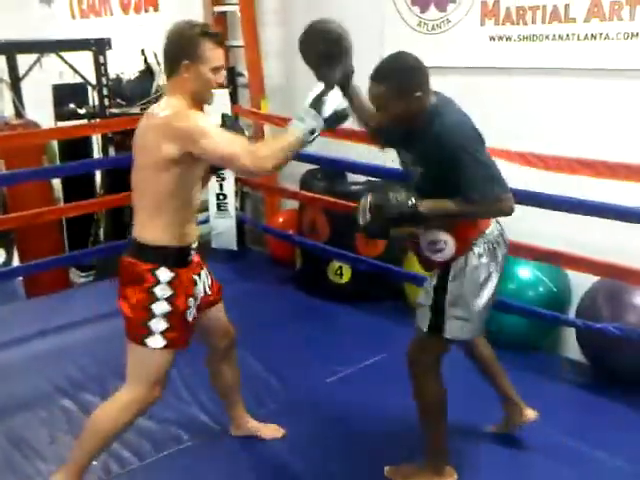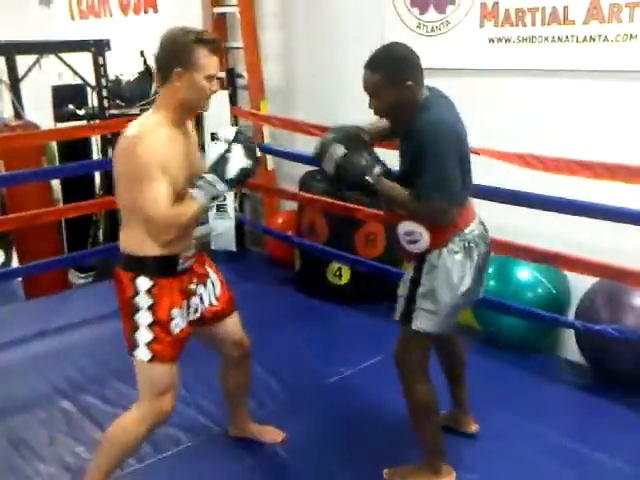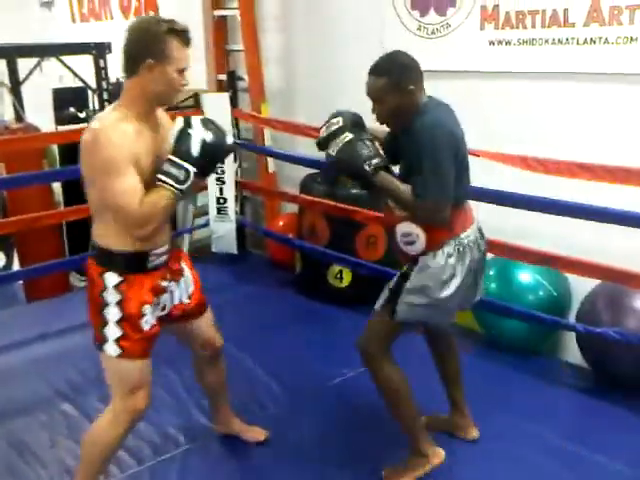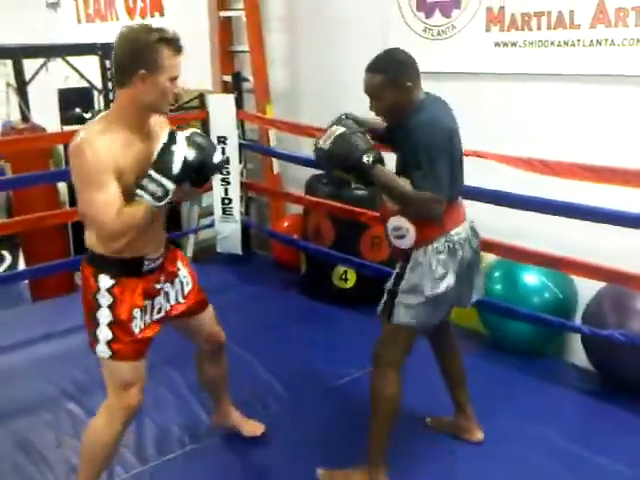
dt=0.2s
person 1, frame 1
left shoulder: (176, 117)
right shoulder: (177, 122)
right elbow: (258, 162)
left wrist: (214, 159)
right wrist: (314, 119)
left hip: (181, 260)
right hip: (157, 271)
left knee: (224, 339)
right knee: (143, 390)
left ankle: (239, 420)
person 1, frame 2
left shoulder: (184, 128)
right shoulder: (144, 140)
right elbow: (164, 229)
left wrist: (222, 169)
right wrist: (218, 181)
left hip: (189, 268)
right hip: (150, 281)
left knee: (237, 346)
right knee: (157, 404)
left ankle: (241, 422)
person 1, frame 3
left shoulder: (162, 119)
right shoulder: (107, 135)
right elbow: (140, 223)
left wrist: (202, 160)
right wrist: (182, 163)
left hip: (168, 263)
right hip: (122, 278)
left knee: (209, 345)
right knee: (131, 401)
left ankle: (225, 419)
person 1, frame 4
left shoulder: (158, 125)
right shoulder: (92, 146)
left elbow: (180, 190)
right elbow: (115, 235)
left wrist: (196, 170)
right wrist: (162, 178)
left hip: (164, 264)
right hip: (117, 281)
left knee: (212, 340)
right knee: (125, 399)
left ankle: (224, 412)
person 2, frame 1
left shoulder: (453, 133)
right shoulder: (420, 113)
left elbow: (500, 203)
right elbow: (380, 129)
left wrist: (415, 208)
right wrist: (346, 86)
left hip: (466, 254)
right hip: (460, 247)
left knee: (423, 358)
right knee: (461, 329)
right ankle: (514, 406)
person 2, frame 2
left shoulder: (434, 129)
right shoulder: (428, 100)
left elbow: (442, 212)
right elbow: (389, 125)
left wrist: (373, 179)
right wrist: (359, 135)
left hip: (445, 251)
right hip: (459, 243)
left knee: (410, 358)
right knee: (439, 330)
right ankle: (462, 414)
person 2, frame 3
left shoulder: (432, 131)
right shoulder: (428, 112)
left elbow: (435, 212)
right elbow: (394, 150)
left wrist: (371, 171)
right wrist: (358, 133)
left hip: (441, 254)
right hip: (461, 243)
left knee: (372, 345)
right knee: (435, 328)
right ankle: (460, 418)
person 2, frame 4
left shoulder: (428, 126)
right shoulder: (427, 108)
left elbow: (431, 205)
right elbow: (389, 133)
left wrist: (368, 166)
right wrist: (358, 129)
left hip: (433, 252)
right hip: (454, 240)
left knee: (387, 358)
right knee: (437, 327)
right ankle: (465, 420)
